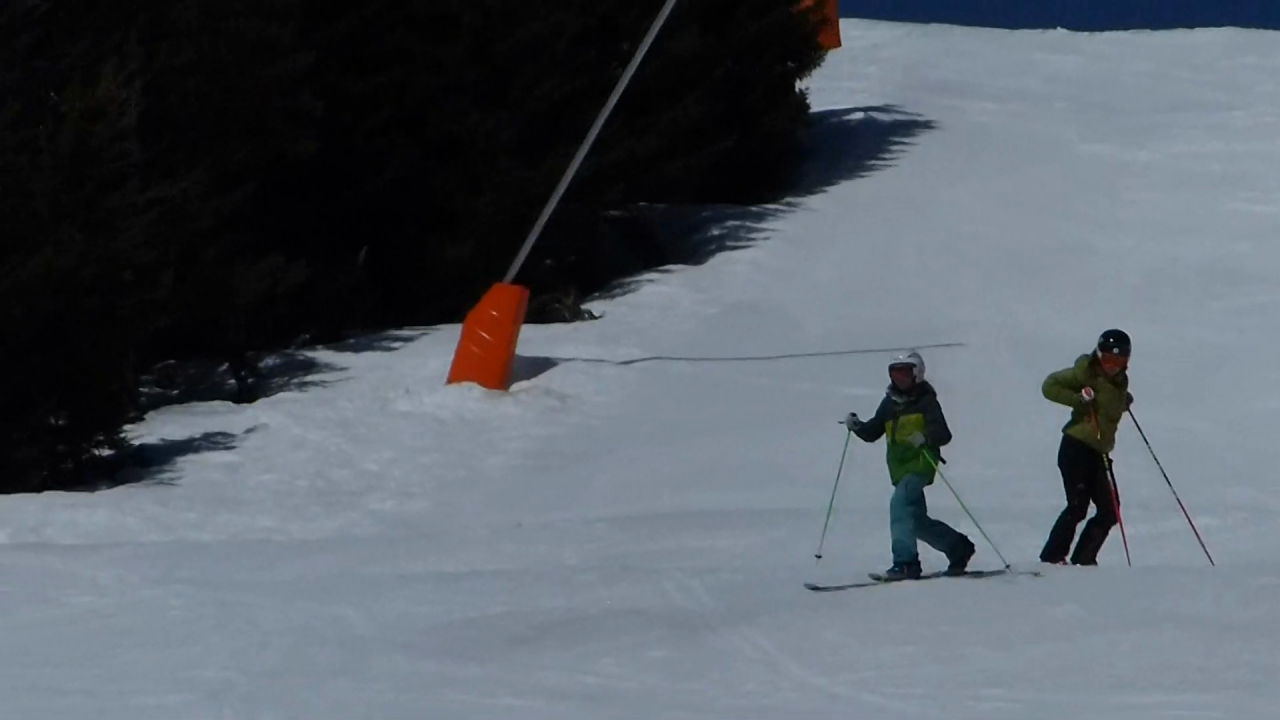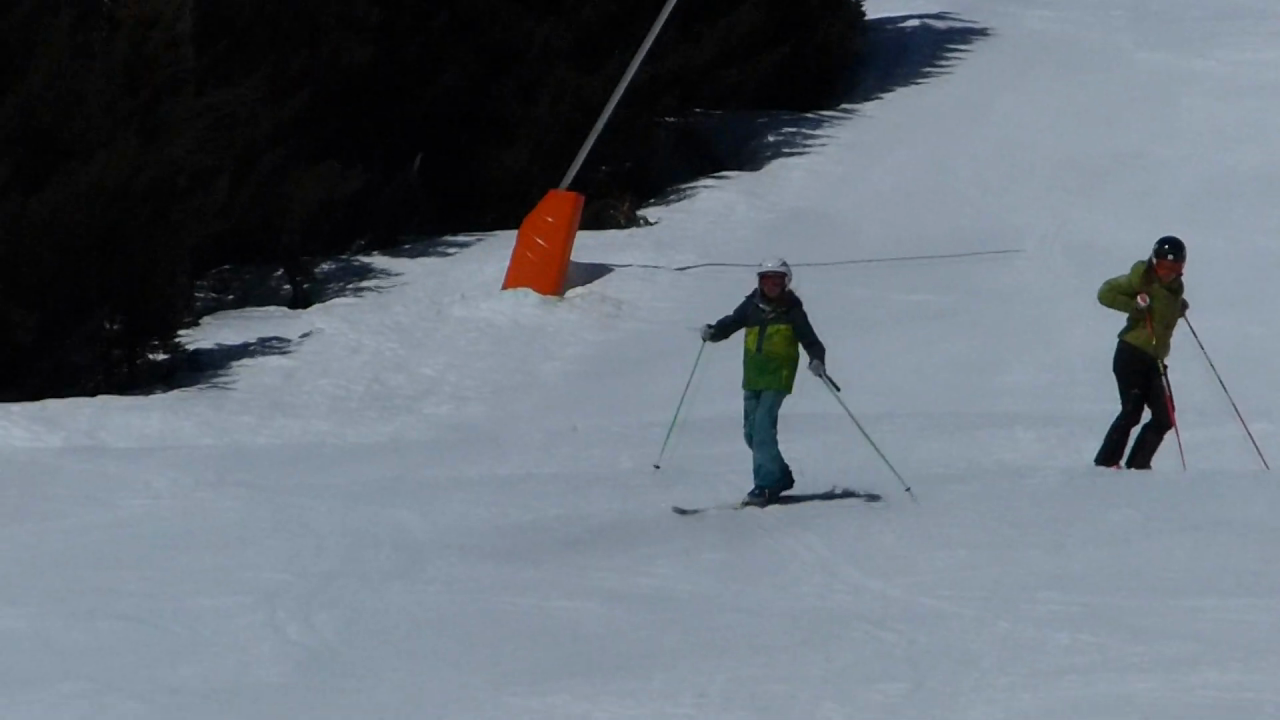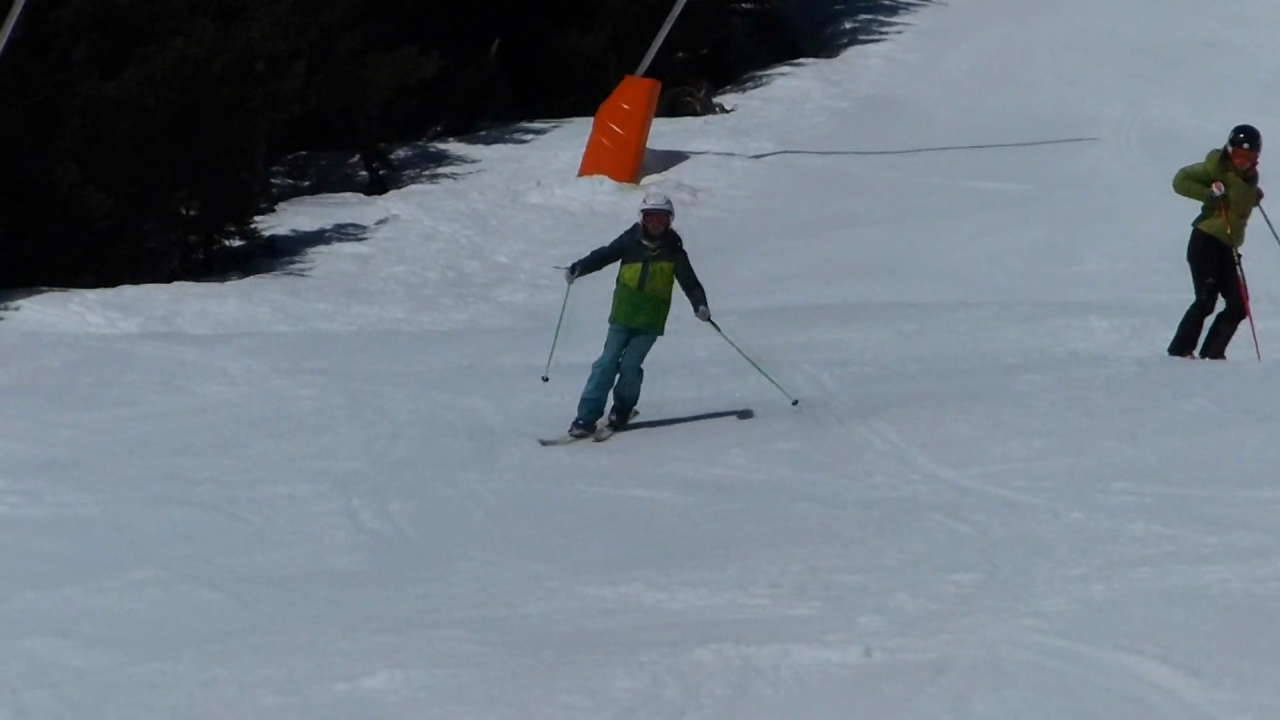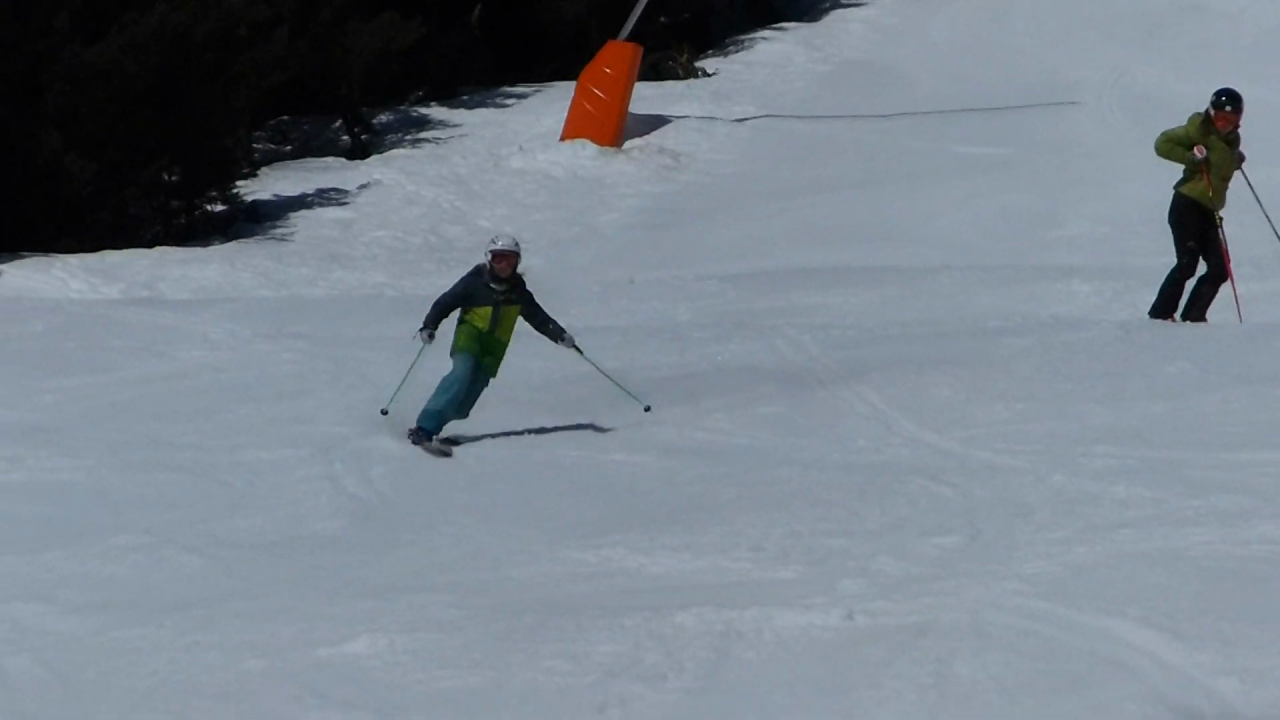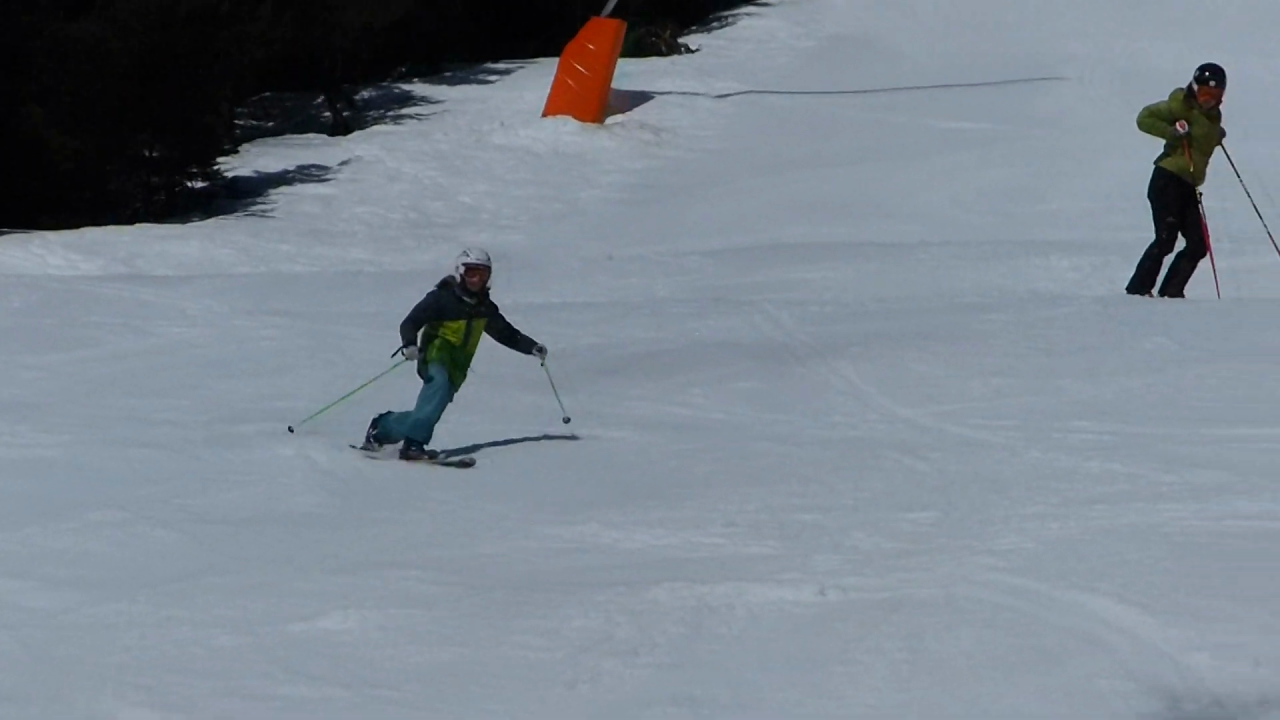
dt=0.4s
person 1, frame 1
left shoulder: (1119, 381)
right shoulder: (1087, 372)
right elbow: (1050, 386)
left wrist: (1124, 401)
right wrist: (1079, 398)
left hip: (1098, 453)
right hip: (1076, 447)
left knee: (1109, 512)
right knee: (1078, 507)
left ankle: (1082, 560)
right ankle: (1051, 557)
person 1, frame 2
left shoulder: (1175, 288)
right shoulder: (1142, 279)
right elbow: (1106, 293)
left wrist: (1180, 307)
right wrist: (1135, 305)
left hip: (1153, 360)
right hip: (1132, 354)
left knee: (1164, 418)
right knee: (1132, 412)
left ankle: (1137, 464)
right ankle: (1106, 462)
person 1, frame 3
left shoulder: (1250, 177)
right shoulder: (1218, 167)
right elbow: (1181, 180)
left wrist: (1254, 197)
right wrist: (1210, 193)
left hip: (1227, 248)
right hip: (1206, 242)
left knee: (1238, 307)
right knee: (1206, 301)
left ankle: (1211, 354)
right ankle: (1179, 351)
person 1, frame 4
left shoulder: (1231, 140)
right shoulder: (1199, 130)
right elbow: (1163, 144)
left wrist: (1236, 160)
right wrist: (1192, 157)
left hip: (1208, 211)
right hip: (1187, 205)
left knee: (1219, 270)
right knee: (1187, 264)
left ankle: (1192, 317)
right ankle: (1160, 315)
person 1, frame 5
left shoulder: (1213, 115)
right shoulder: (1182, 105)
right elbow: (1144, 118)
left wrist: (1217, 136)
right wrist: (1174, 132)
left hip: (1188, 186)
right hip: (1168, 180)
left knee: (1198, 245)
right knee: (1166, 240)
left ankle: (1170, 293)
right ankle: (1137, 290)
person 2, frame 1
left shoulder: (926, 401)
right shoulder: (890, 401)
left elbow: (943, 434)
right elbow: (872, 433)
left wrist: (927, 437)
right wrist: (856, 425)
left hip: (919, 464)
right hip: (899, 467)
left knee: (900, 504)
right knee: (917, 520)
left ankle: (905, 562)
right ankle: (959, 547)
person 2, frame 2
left shoulder: (793, 312)
right shoulder: (751, 306)
left elbow: (812, 343)
right elbow: (728, 324)
left wrist: (817, 361)
right wrist: (710, 331)
left hip: (778, 378)
right hip: (753, 378)
left knee: (762, 426)
right knee: (752, 431)
left ankle: (767, 485)
right ankle: (778, 476)
person 2, frame 3
left shoulder: (674, 251)
right shoulder: (630, 241)
left elbow: (690, 283)
right elbow: (601, 256)
left wrist: (700, 305)
right wrist: (576, 269)
left hip: (652, 318)
right hip: (624, 311)
left knee: (630, 366)
right knee: (609, 361)
left ankle: (621, 409)
right ankle: (585, 417)
person 2, frame 4
left shoulder: (519, 293)
right shoulder: (473, 282)
left elbow: (540, 319)
right elbow: (443, 304)
left wrist: (561, 335)
right wrist: (429, 327)
left hip: (492, 353)
right hip: (468, 340)
left knee: (460, 408)
right knee: (461, 375)
left ankle: (431, 415)
right ankle: (425, 428)
person 2, frame 5
left shoulder: (485, 307)
right shoulder: (441, 297)
left elbow: (506, 333)
right elbow: (409, 323)
left wrist: (531, 346)
right wrist: (409, 344)
left hip: (457, 365)
right hip: (434, 354)
left knee: (425, 416)
right knee: (439, 385)
left ankle: (382, 427)
right ankle: (413, 443)
